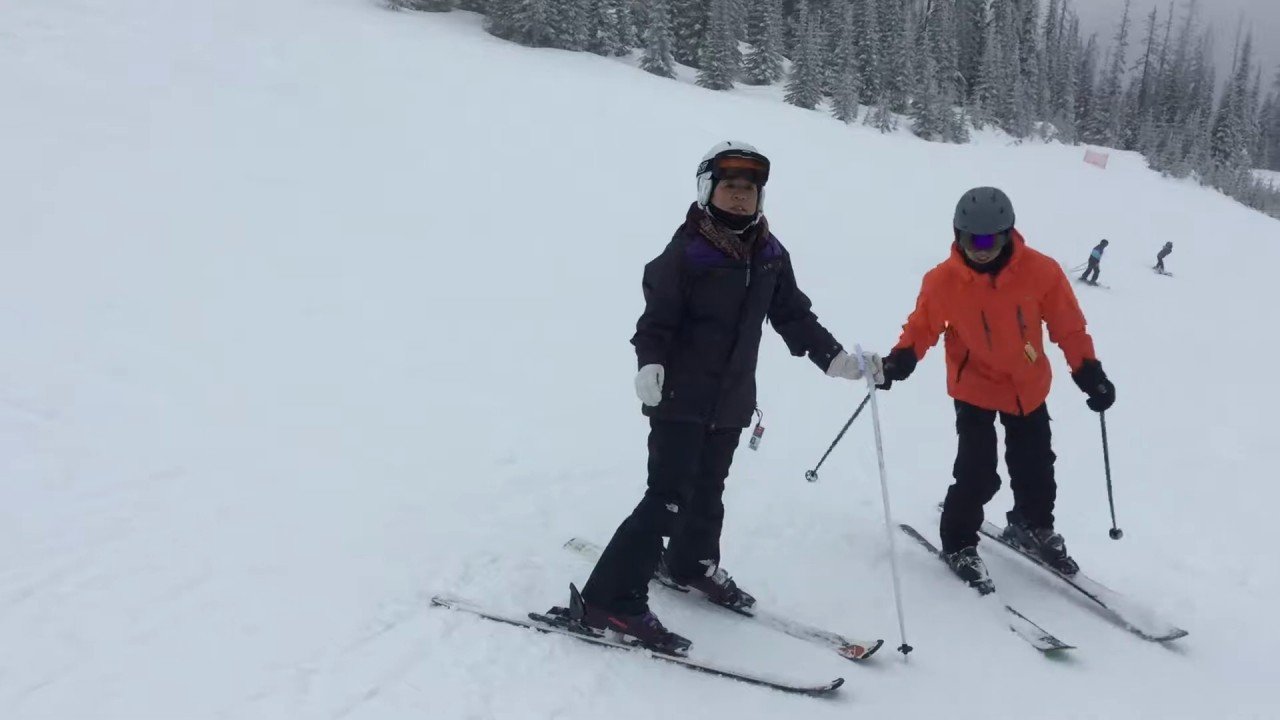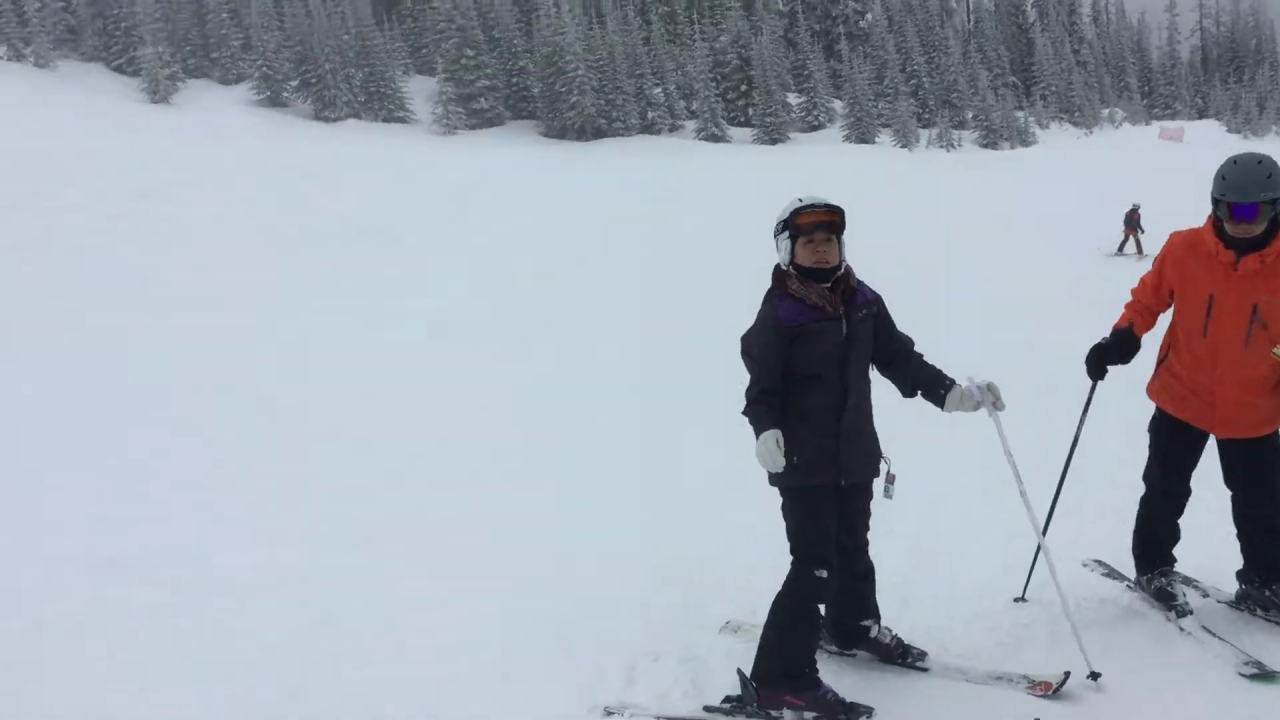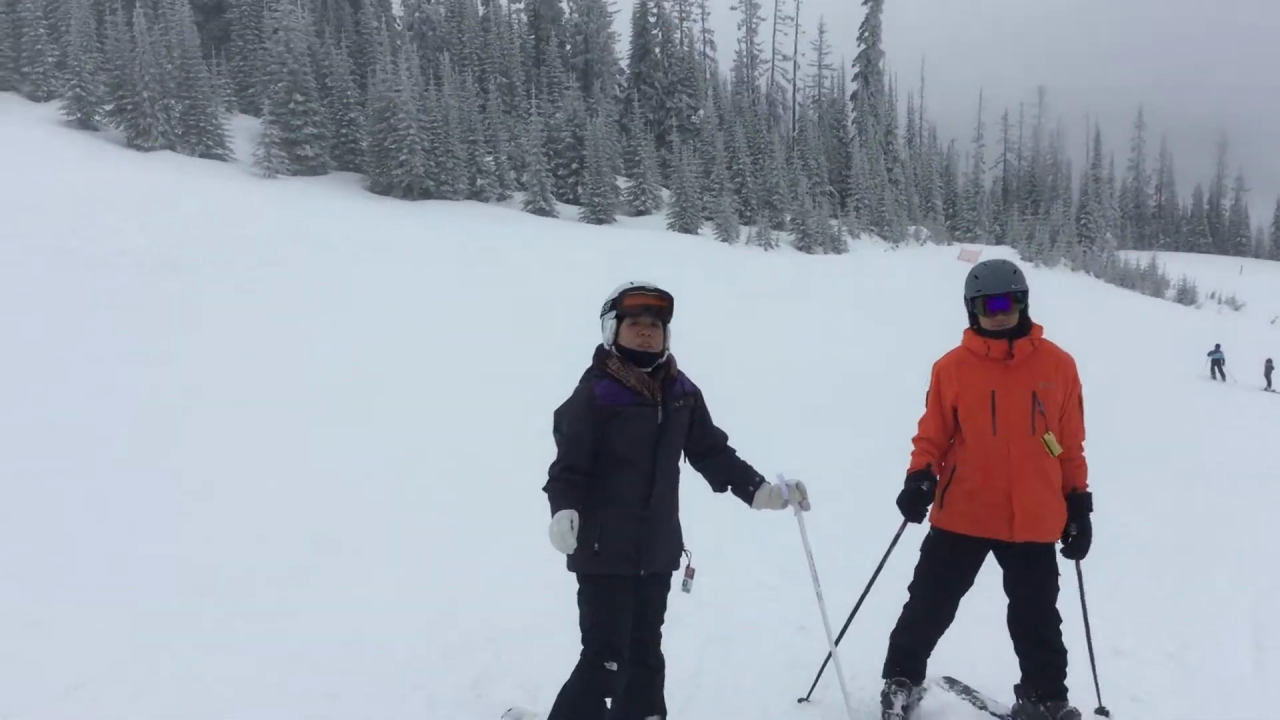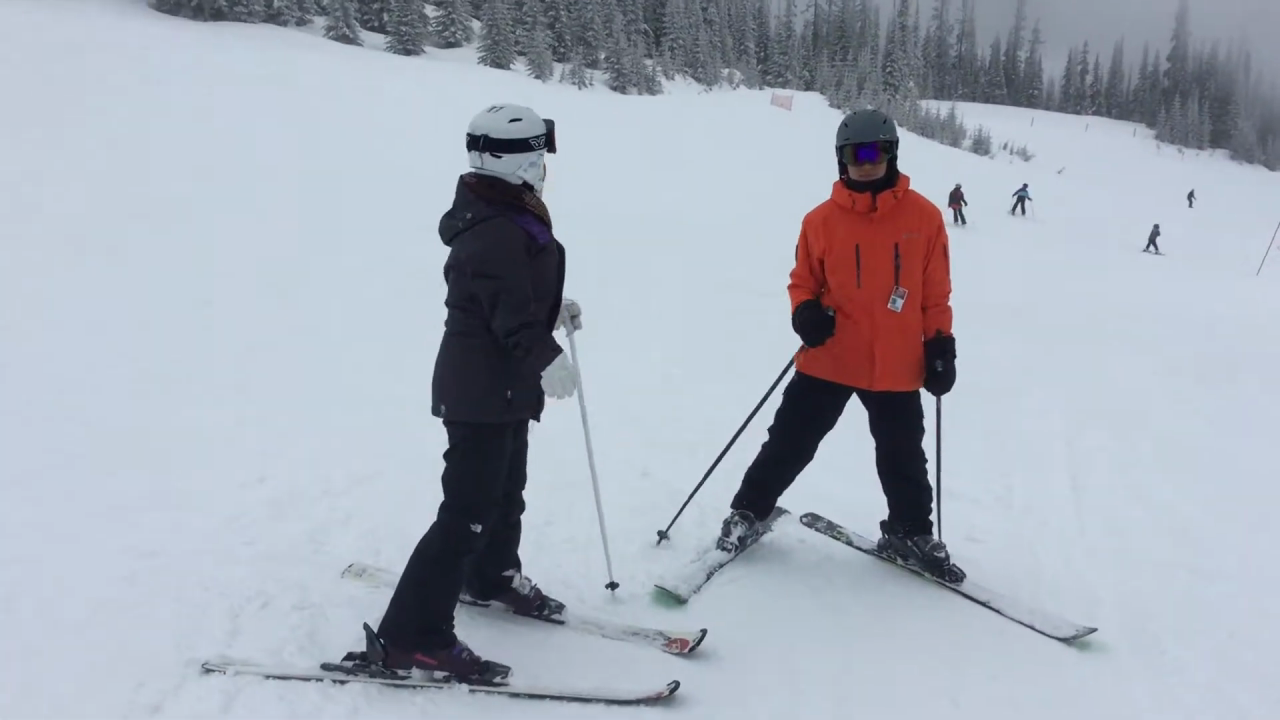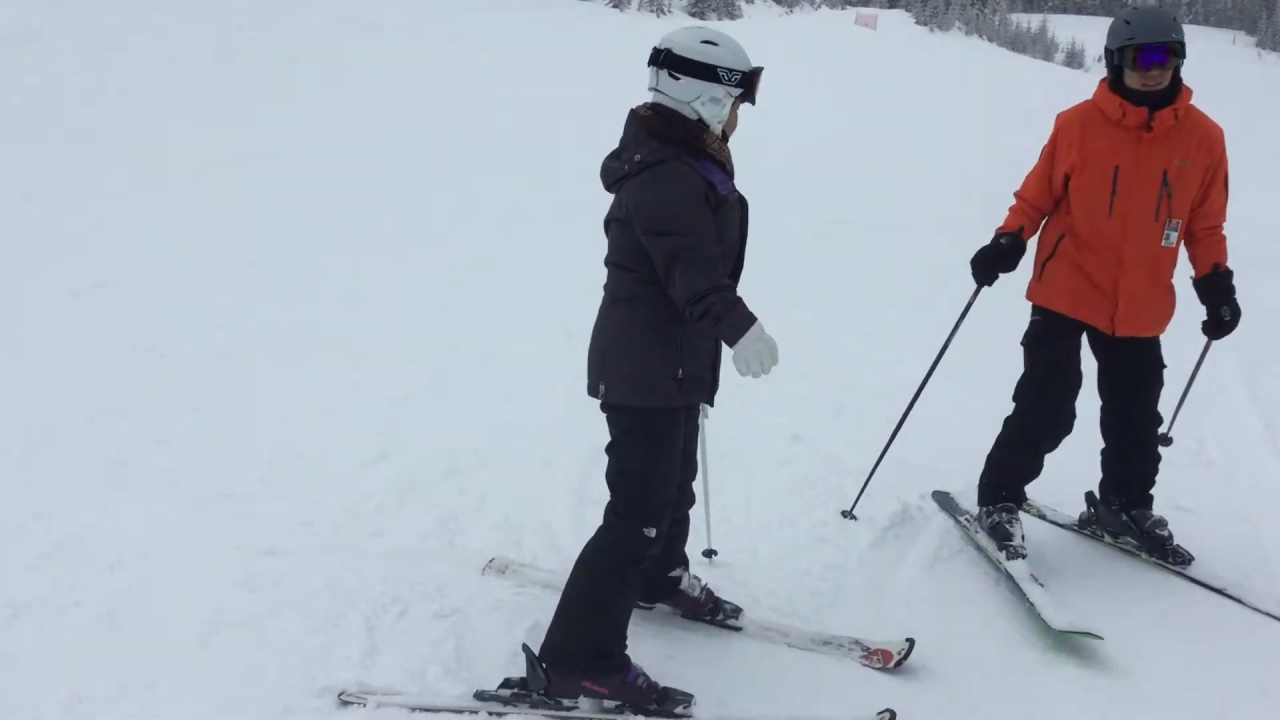
dt=1s
person 1, frame 1
left shoulder: (770, 255)
right shoulder: (686, 251)
left elbow: (794, 317)
right elbow: (656, 319)
left wrist: (838, 359)
right wrist: (650, 364)
left hip: (730, 401)
right hip: (680, 398)
left knee: (708, 491)
right knee: (668, 499)
left ankle: (693, 563)
right ankle: (611, 600)
person 1, frame 2
left shoulder: (863, 303)
right shoulder: (779, 312)
left elbow: (900, 358)
right elbow: (763, 386)
left wrist: (953, 393)
right wrist: (767, 431)
left hip: (855, 454)
right hip: (803, 460)
left knee: (853, 549)
right knee: (815, 566)
left ankle: (854, 624)
right ankle: (781, 678)
person 1, frame 3
left shoulder: (680, 392)
right shoulder: (595, 393)
left elbow: (712, 452)
right elbow: (569, 466)
left wrist: (760, 490)
right wrist: (564, 511)
left hip: (657, 548)
right hip: (603, 550)
left knee: (645, 651)
right knee: (605, 661)
person 1, frame 4
left shoulder: (505, 219)
right shoulder: (499, 231)
right elbow: (510, 312)
left wrist: (553, 314)
right wrist: (549, 359)
left hip: (502, 387)
right hip: (481, 388)
left knee: (504, 491)
right knee: (468, 509)
left ankle: (492, 575)
right ankle: (413, 634)
person 1, frame 5
left shoulder: (674, 160)
right shoulder: (668, 177)
right elbow: (693, 271)
right wrist: (740, 328)
left hip: (666, 357)
right hip: (647, 364)
left knee: (670, 482)
right knee: (639, 509)
left ankle: (660, 576)
person 2, frame 1
left shoulder: (1043, 272)
right shoulder: (942, 280)
left elbow: (1067, 323)
right elbow: (922, 328)
left wrist: (1090, 371)
right wrist: (900, 358)
left hip: (1028, 386)
right hip: (975, 385)
left knee: (1035, 464)
right knee: (977, 472)
left ankle: (1031, 525)
right ankle: (959, 544)
person 2, frame 2
right shoulder: (1184, 249)
right elbow: (1150, 296)
right wrist: (1122, 338)
right hip: (1181, 396)
right knee: (1165, 491)
right ankle: (1153, 566)
person 2, frame 3
left shoulder: (1057, 364)
right shoulder: (952, 367)
left elbow: (1070, 442)
right elbow: (933, 434)
left wrist: (1077, 504)
right wrist: (919, 478)
left hip: (1034, 520)
right hip: (963, 513)
left knee: (1037, 618)
right knee: (930, 603)
right ankle: (902, 679)
person 2, frame 4
left shoulder: (923, 216)
right shoulder: (821, 220)
left elbow: (935, 292)
right elbow: (803, 282)
left wrist: (941, 346)
right wrist: (806, 311)
left hip: (897, 366)
right hip: (829, 359)
left knee: (903, 457)
right knee: (789, 443)
left ankle: (909, 531)
right ankle: (748, 512)
person 2, frame 5
left shoulder: (1202, 137)
right shoulder: (1078, 124)
left elbow: (1205, 220)
right elbow: (1039, 192)
left wrist: (1215, 281)
right wrist: (1008, 242)
left hip: (1139, 305)
right hip: (1065, 292)
left knee: (1135, 418)
right knee: (1046, 406)
left ankle: (1124, 504)
right ankle: (997, 500)
